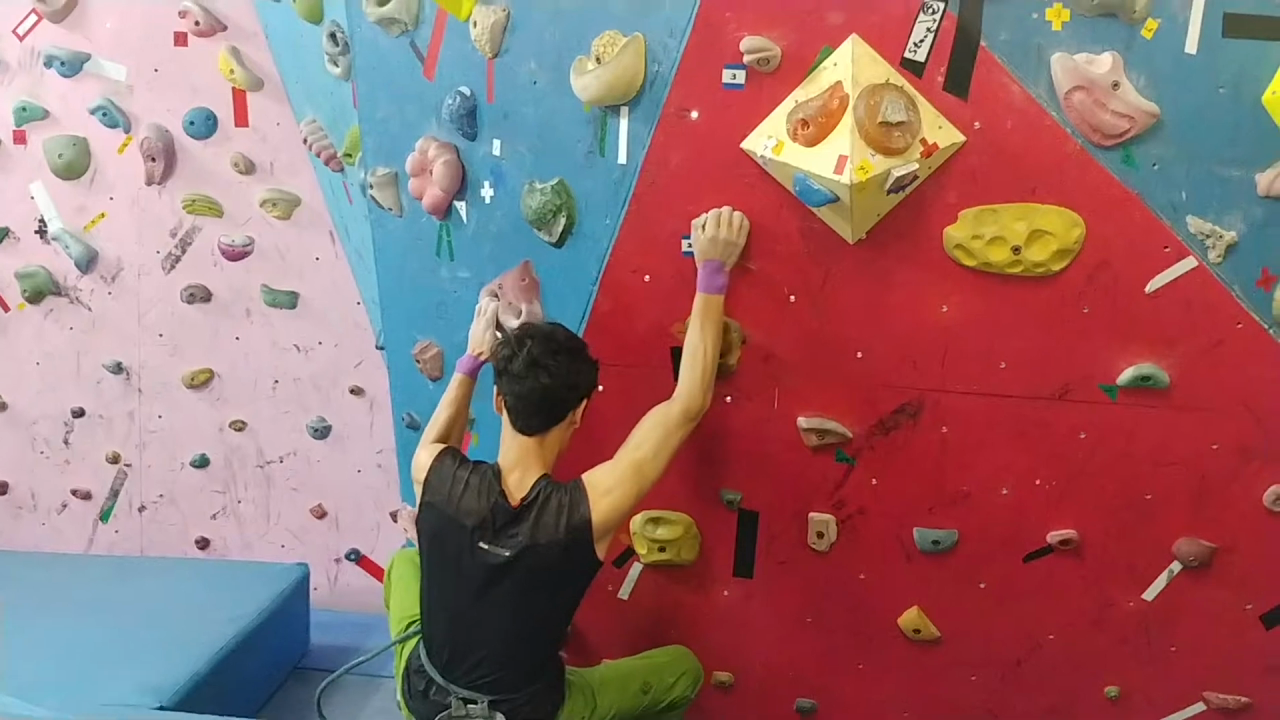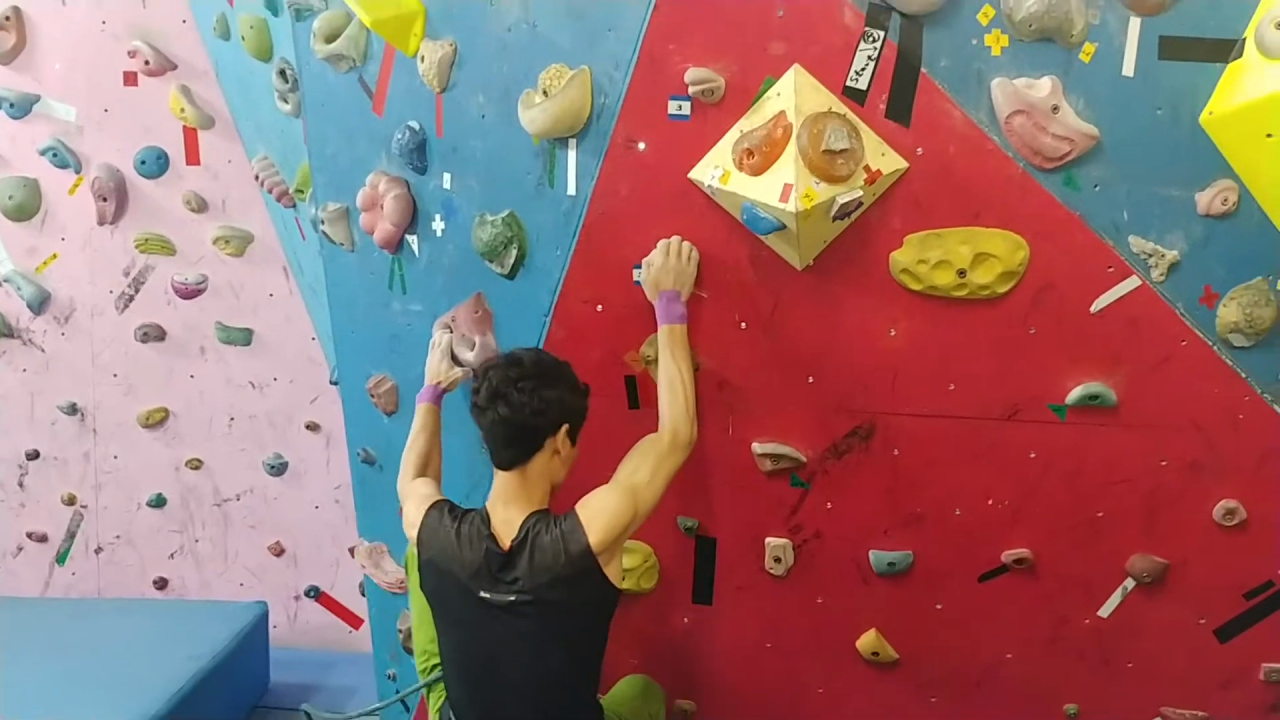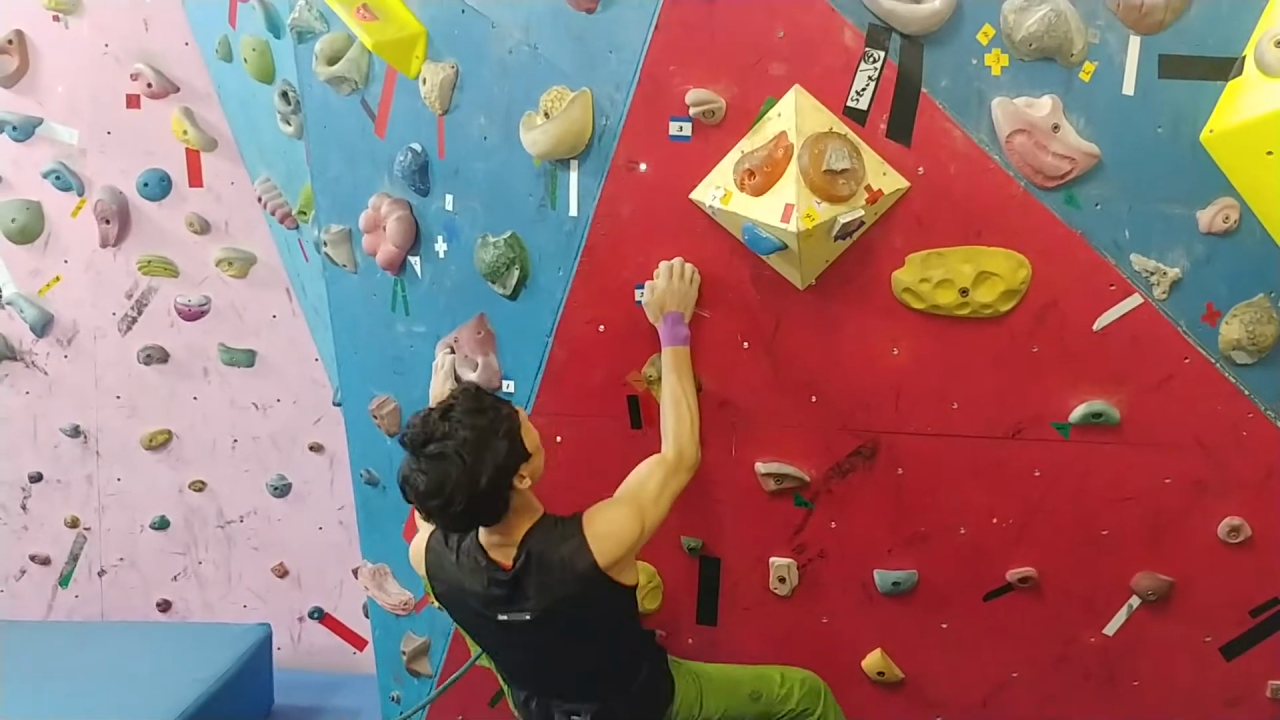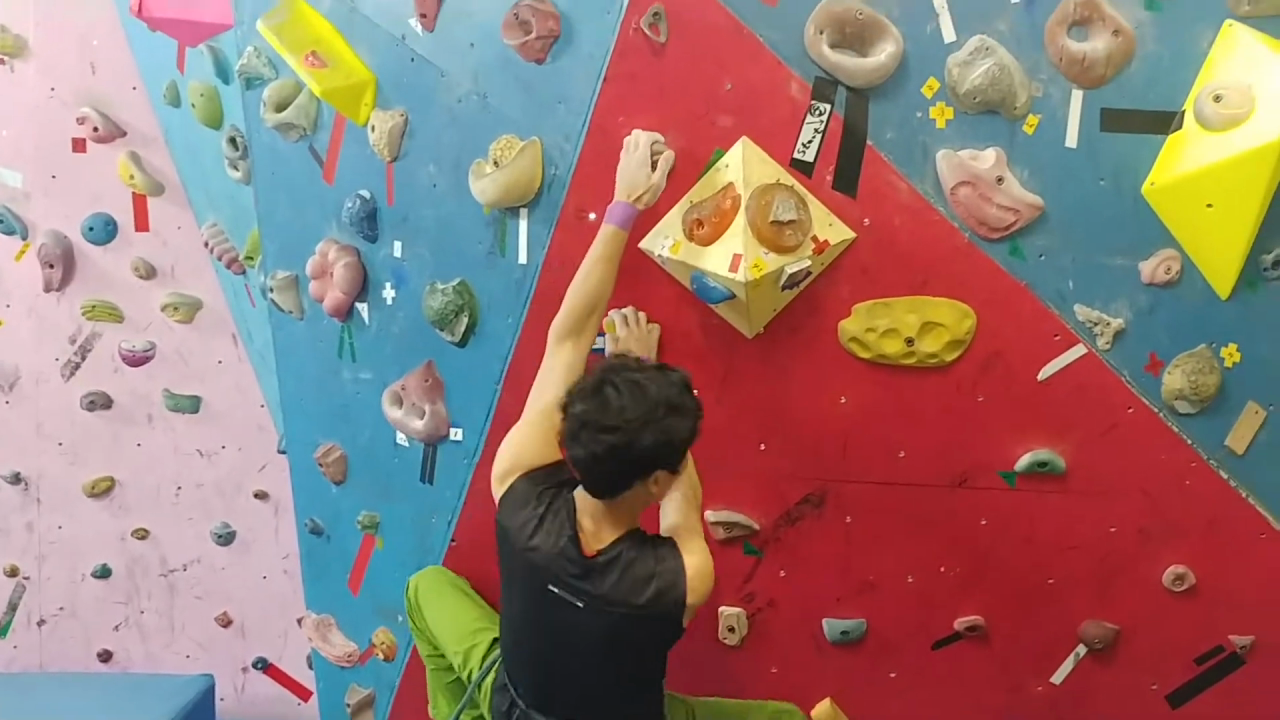
dt=1s
person 1, frame 1
left shoulder: (438, 479)
right shoulder: (590, 508)
right elbow: (689, 404)
left wrist: (472, 360)
right wrist: (712, 273)
right knee: (684, 671)
person 1, frame 2
left shoulder: (434, 533)
right shoulder: (587, 539)
left elbow: (413, 480)
right elbow: (677, 435)
left wrist: (433, 389)
right wrist: (669, 303)
person 1, frame 3
left shoulder: (433, 557)
right shoulder: (594, 544)
left elbow: (432, 510)
right elbow: (680, 457)
left wrist: (439, 411)
right wrist: (673, 327)
person 1, frame 4
left shoulder: (518, 485)
right shoulder: (683, 575)
left elbow: (566, 337)
right elbow: (684, 499)
left wrist: (625, 205)
right wrist: (646, 368)
left knee: (428, 589)
